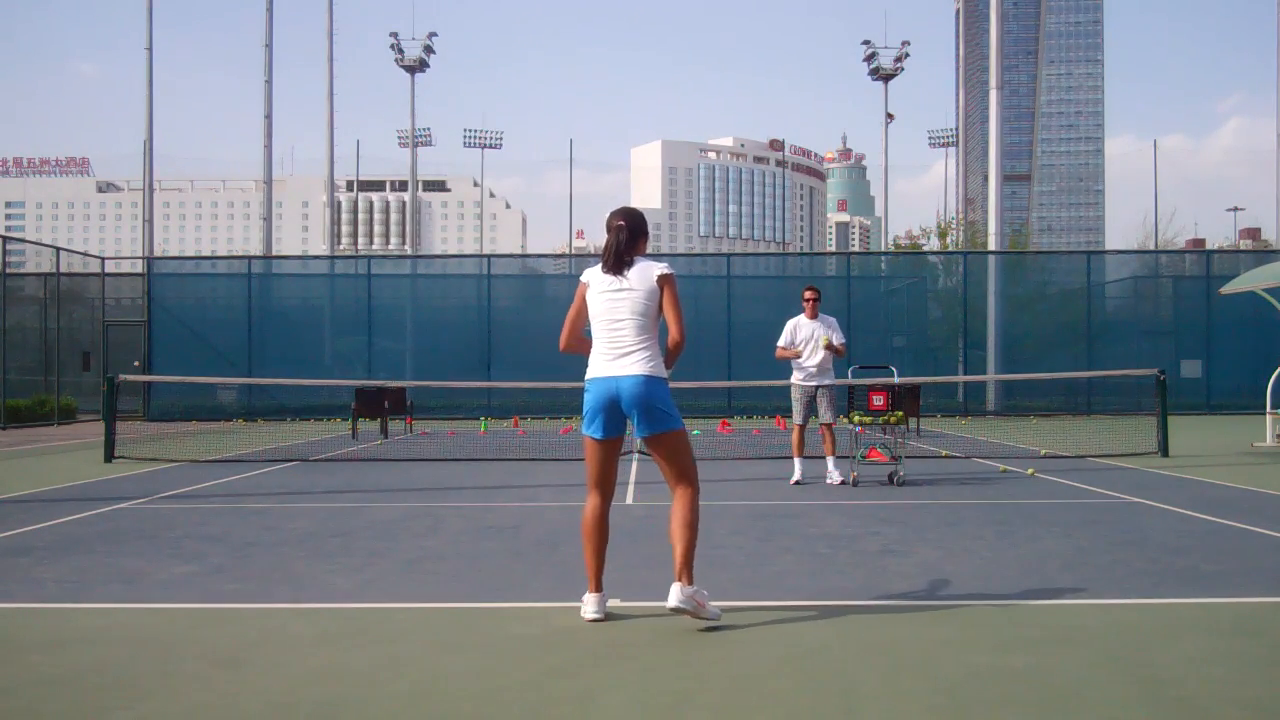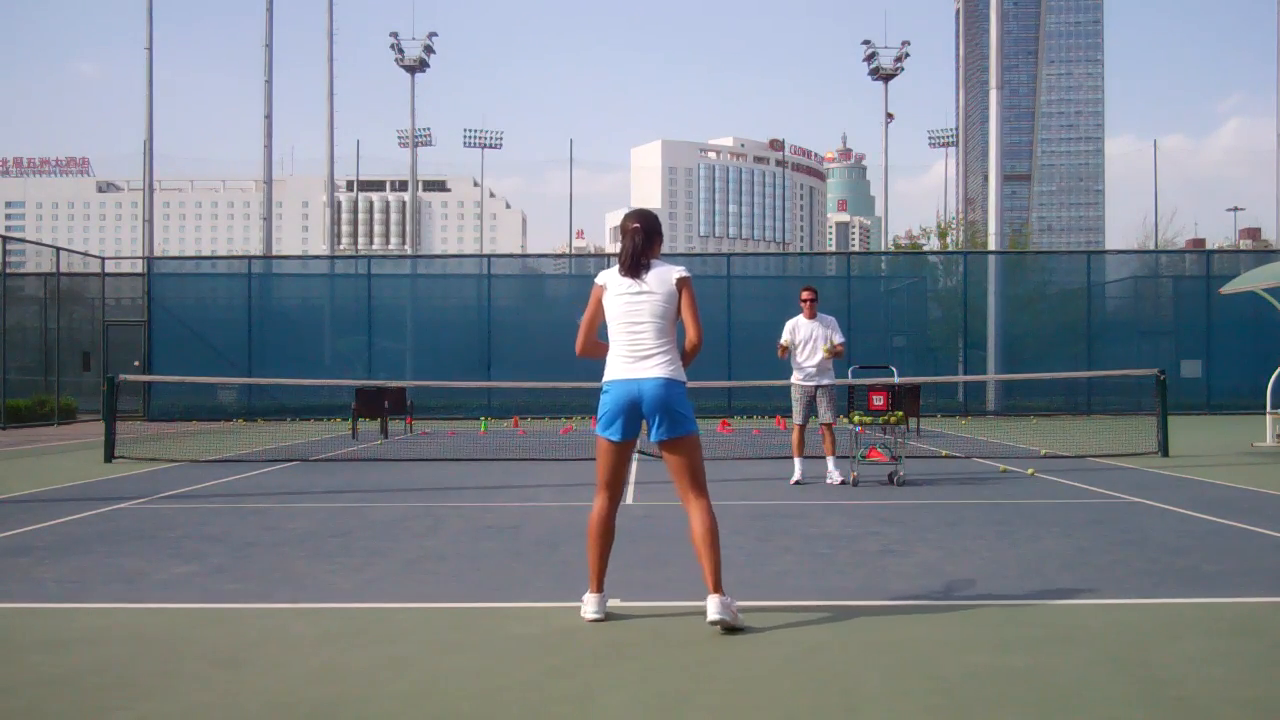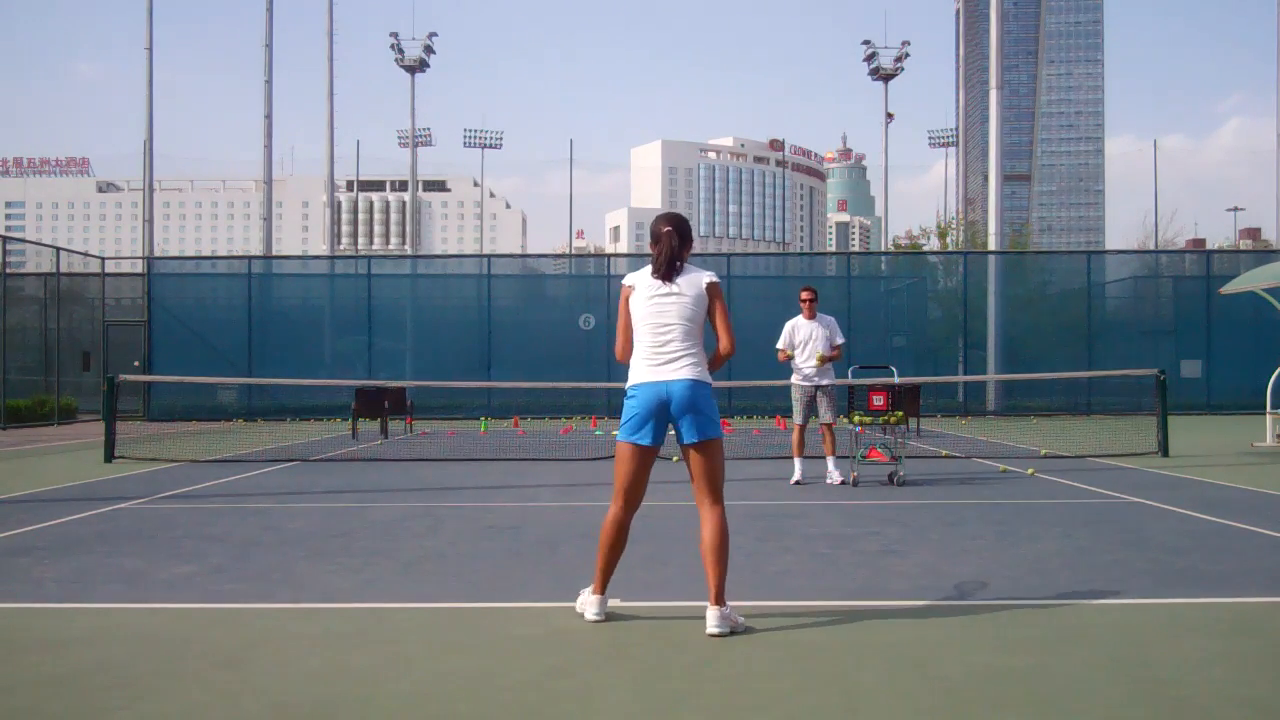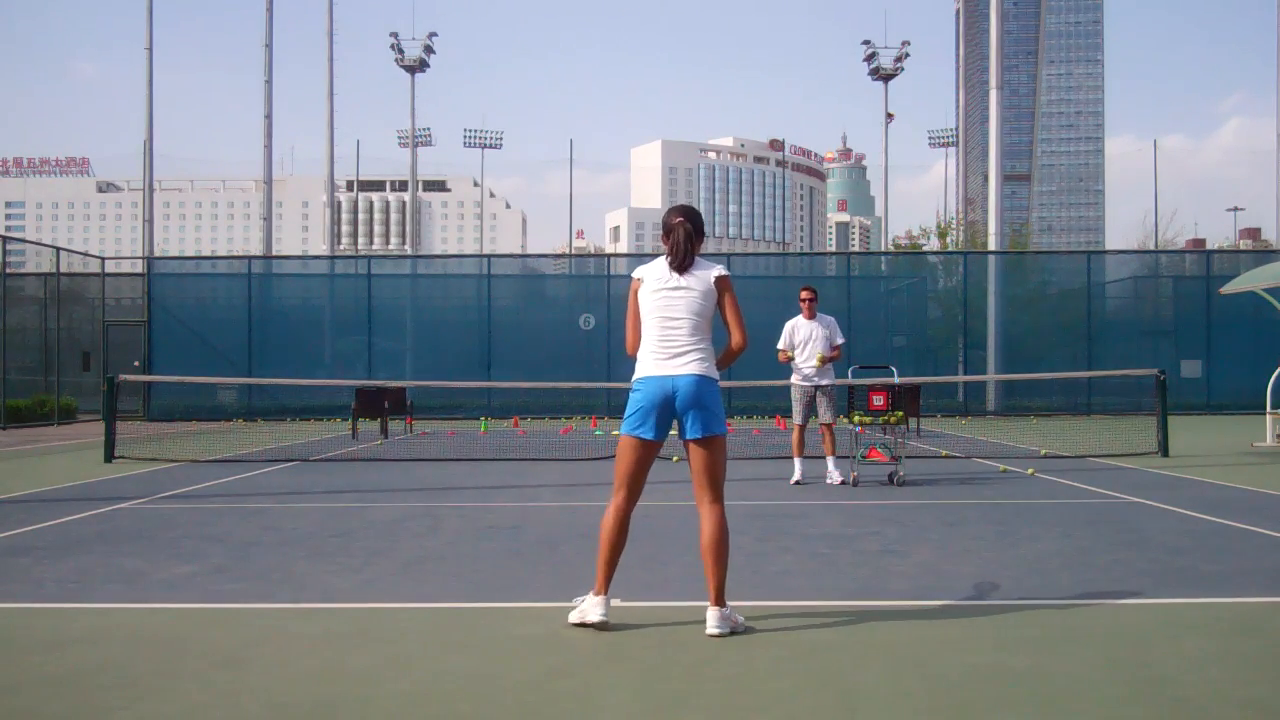
dt=0.2s
person 1, frame 1
left shoulder: (590, 278)
right shoulder: (659, 272)
left elbow: (567, 342)
right elbow: (677, 334)
left hip: (599, 384)
right hip: (645, 384)
left knee: (598, 496)
right knee: (685, 486)
left ankle: (593, 596)
right ankle: (683, 585)
person 1, frame 2
left shoulder: (605, 280)
right shoulder: (677, 276)
left elbow: (585, 347)
right elbow: (695, 338)
left hip: (617, 388)
right hip: (665, 388)
left knee: (605, 498)
right knee: (696, 497)
left ankle: (594, 596)
right ankle: (716, 597)
person 1, frame 3
left shoulder: (632, 283)
right shoulder: (706, 281)
left elbow: (622, 353)
right elbow: (728, 345)
left hip: (643, 392)
right hip: (692, 391)
left knee: (623, 503)
right knee: (710, 504)
left ankle: (596, 596)
right ankle: (717, 609)
person 1, frame 4
left shoulder: (642, 275)
right shoulder: (715, 275)
left elbow: (632, 345)
right elbow: (739, 340)
left hip: (649, 385)
right hip: (698, 386)
left knee: (622, 497)
right knee: (710, 502)
left ankle: (599, 598)
right ankle: (717, 609)
person 2, frame 1
left shoulder: (831, 322)
right shoulder: (793, 324)
left elbow: (842, 352)
right elbow: (778, 352)
left wrist: (834, 348)
right wrist: (789, 354)
left hip: (825, 382)
right hip: (801, 382)
left knee: (827, 425)
right knee: (799, 425)
left ankle: (832, 470)
right ankle: (797, 471)
person 2, frame 2
left shoulder: (829, 322)
right shoulder: (792, 324)
left elbow: (841, 350)
right elbow: (782, 353)
left wrist: (833, 352)
right wrist: (782, 349)
left hip: (825, 381)
right hip: (801, 381)
left knee: (827, 425)
right knee: (799, 425)
left ankle: (832, 470)
right ankle: (798, 471)
person 2, frame 3
left shoulder: (829, 322)
right shoulder: (792, 325)
left elbow: (838, 351)
right elbow: (781, 354)
left wrist: (828, 357)
right wrist: (784, 356)
left hip: (825, 381)
right hip: (801, 382)
left knee: (827, 425)
right knee: (799, 426)
left ankle: (832, 470)
right ankle: (798, 471)
person 2, frame 4
left shoulder: (829, 322)
right shoulder: (792, 325)
left elbow: (838, 351)
right elbow: (781, 353)
left wrist: (828, 358)
right wrist: (784, 357)
left hip: (825, 381)
right hip: (801, 382)
left knee: (827, 425)
right knee: (799, 426)
left ankle: (832, 470)
right ankle: (798, 471)
